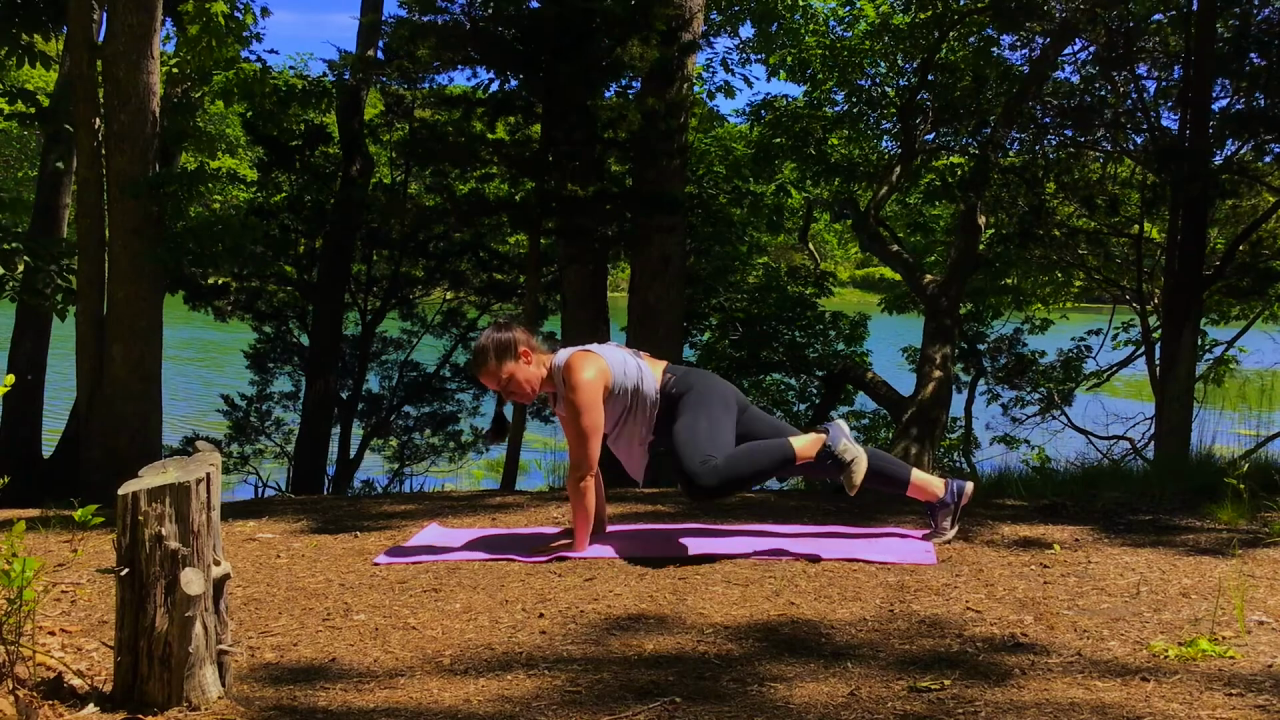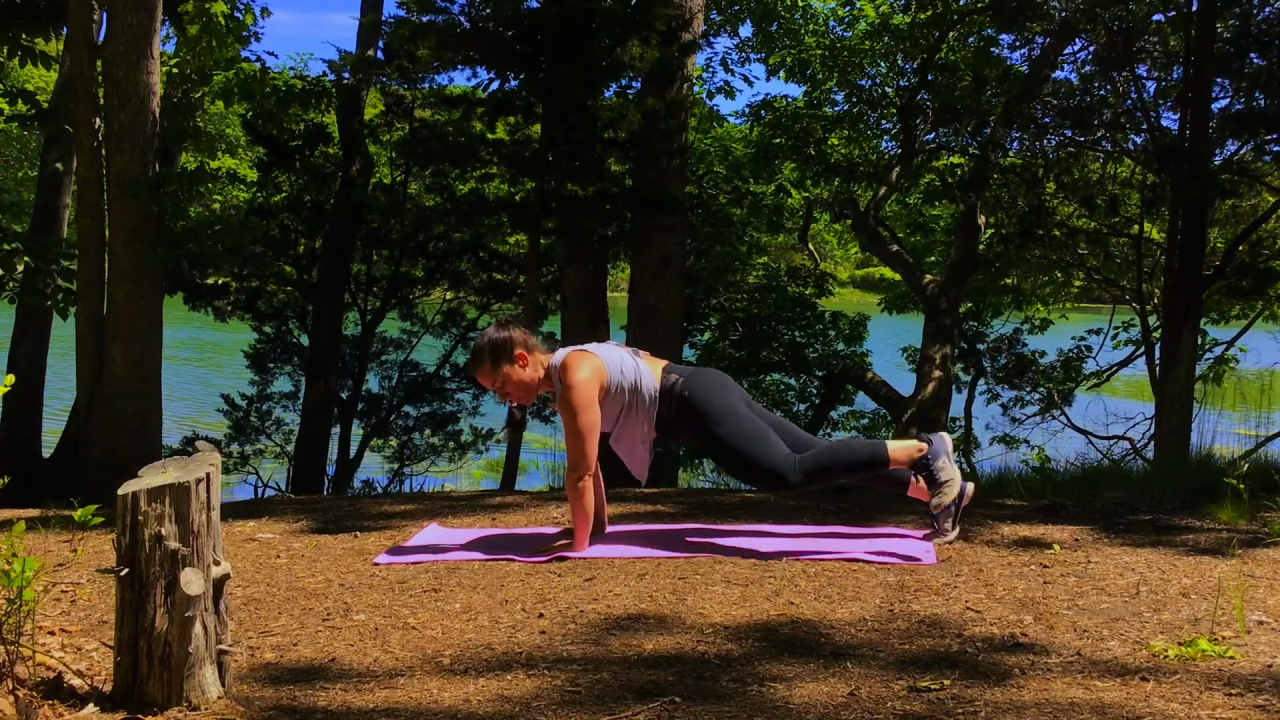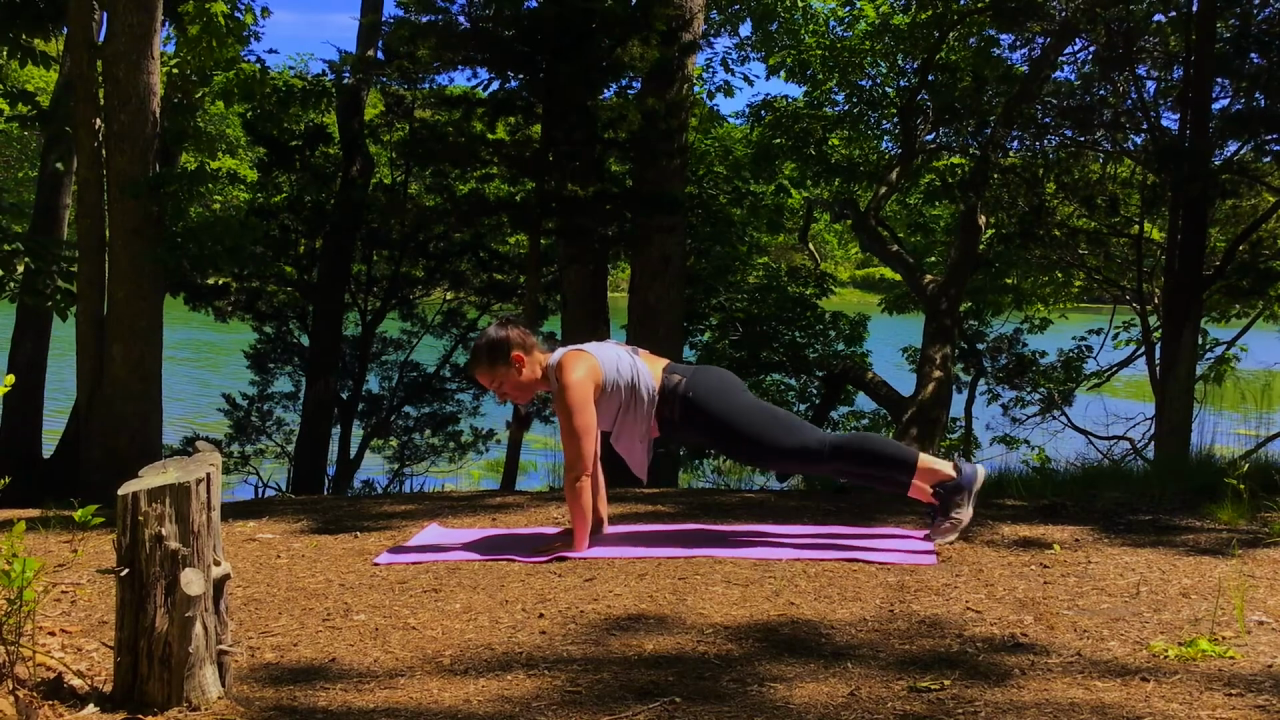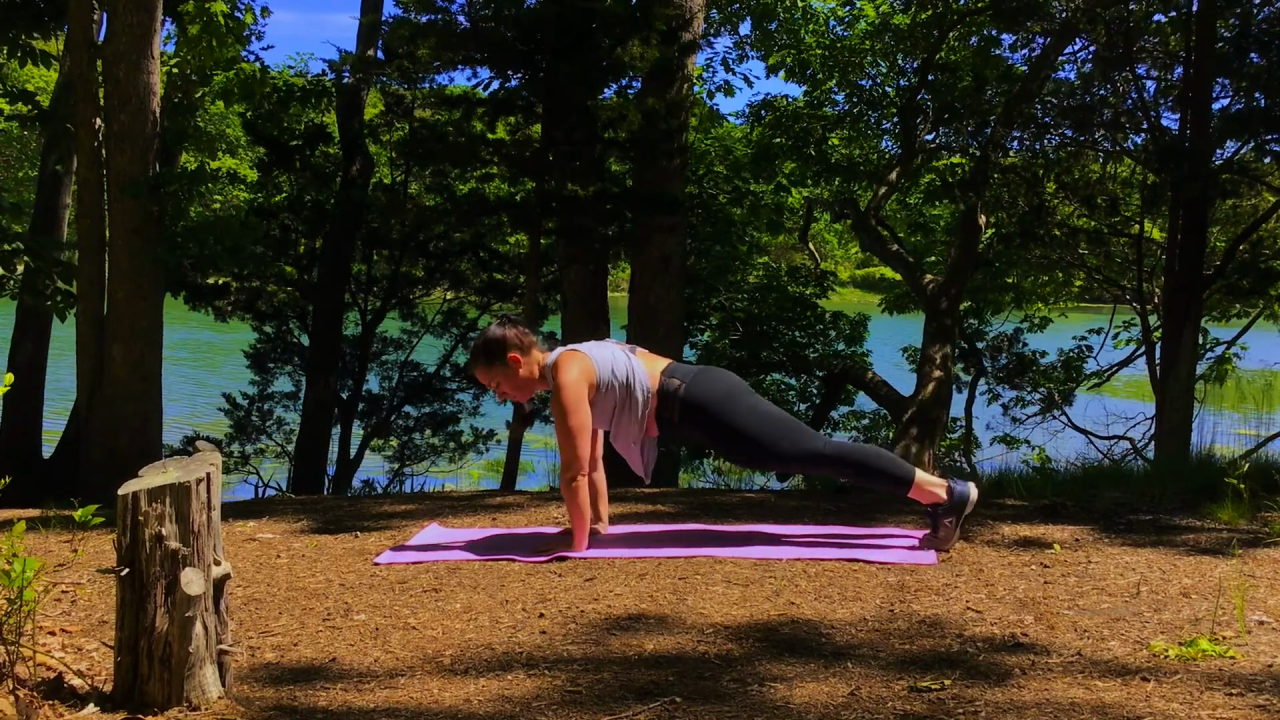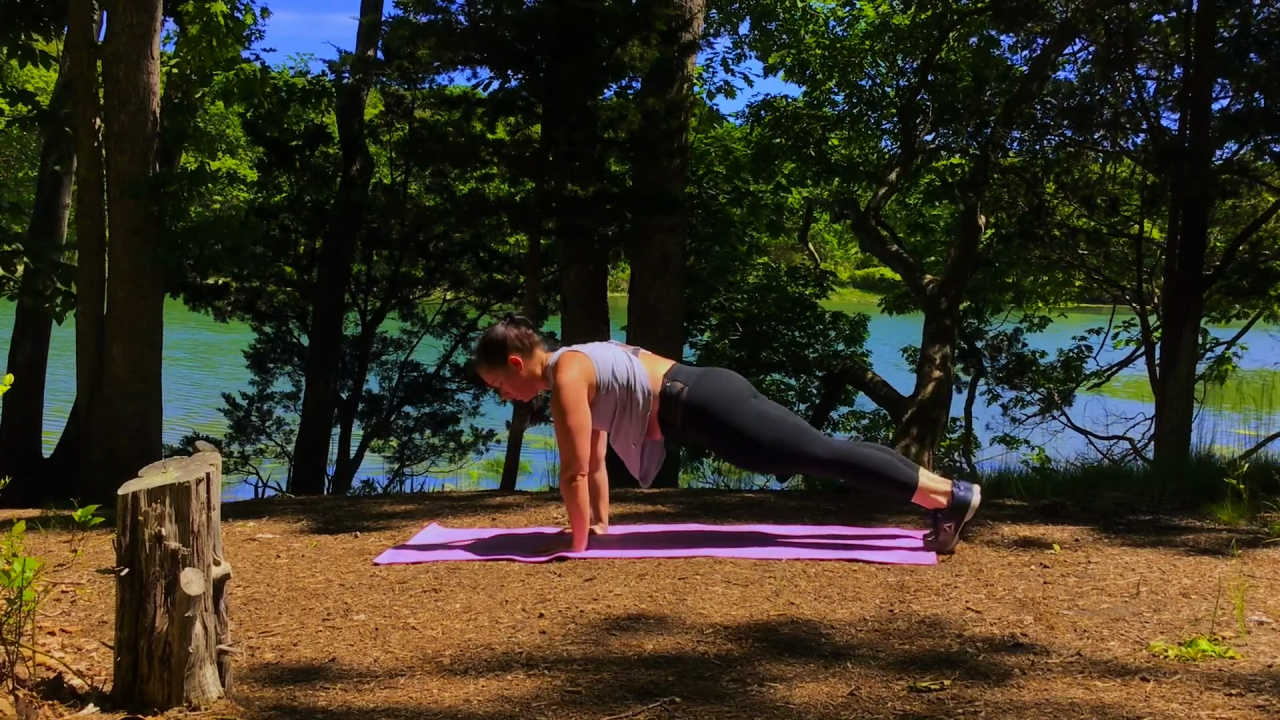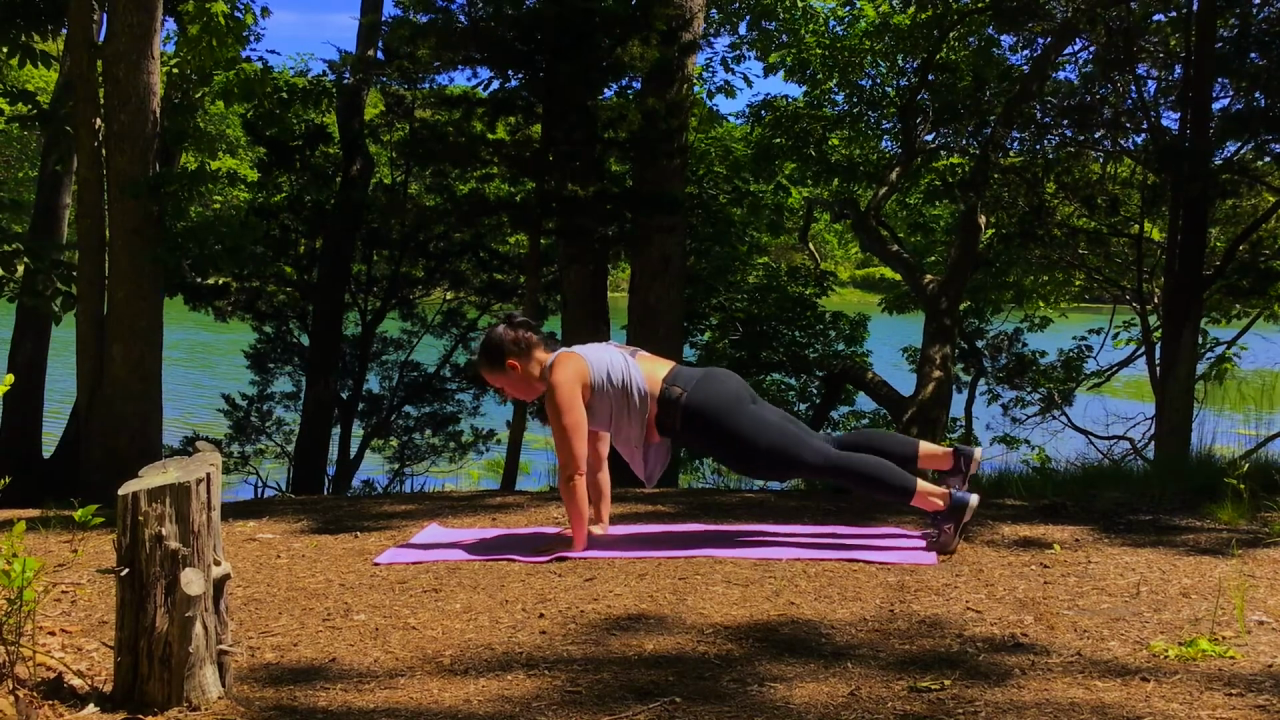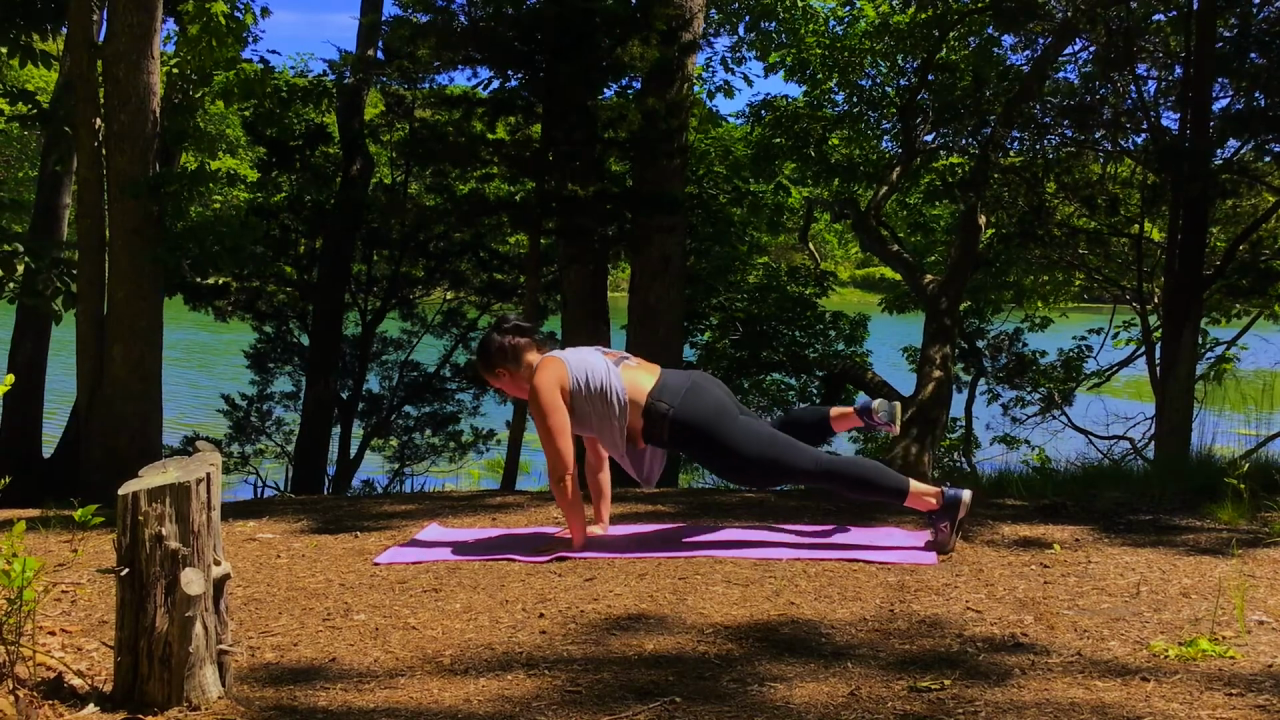
dt=0.2s
person 1, frame 1
left shoulder: (578, 373)
right shoulder: (556, 389)
left elbow: (584, 470)
right elbow: (584, 464)
left wrist: (580, 544)
right wrist: (599, 521)
left hip: (698, 396)
right hip: (705, 401)
left knee: (702, 480)
right knee: (826, 464)
left ankle: (822, 441)
right ankle: (943, 491)
person 1, frame 2
left shoulder: (573, 375)
right shoulder: (560, 380)
left elbow: (581, 470)
right elbow: (588, 465)
left wrist: (580, 542)
right wrist: (599, 521)
left hip: (701, 398)
right hip: (703, 399)
left knee: (790, 470)
right knee: (816, 455)
left ankle: (924, 451)
right ankle: (940, 494)
person 1, frame 3
left shoulder: (569, 376)
right shoulder: (567, 371)
left elbow: (578, 470)
right elbow: (591, 461)
left wrist: (578, 543)
right wrist: (599, 521)
left hip: (703, 403)
right hip: (701, 397)
left knee: (819, 449)
right knee: (817, 456)
left ankle: (954, 475)
right ankle: (936, 495)
person 1, frame 4
left shoulder: (564, 375)
right shoulder: (571, 365)
left elbow: (574, 471)
right elbow: (592, 461)
left wrist: (579, 543)
right wrist: (600, 521)
left hip: (704, 406)
right hip: (706, 393)
left knee: (820, 454)
right knee: (818, 455)
left ankle: (946, 494)
right ankle: (938, 494)
person 1, frame 5
left shoulder: (565, 376)
right shoulder: (576, 362)
left elbow: (575, 472)
right elbow: (595, 460)
left wrist: (578, 544)
right wrist: (601, 521)
left hip: (708, 408)
right hip: (715, 389)
left knee: (825, 457)
right knee: (827, 451)
left ankle: (949, 501)
right ankle: (951, 487)
person 1, frame 6
left shoulder: (560, 379)
right shoulder: (576, 362)
left elbow: (572, 473)
right elbow: (597, 458)
left wrist: (578, 543)
right wrist: (601, 522)
left hip: (706, 412)
right hip: (713, 388)
left knee: (820, 461)
right knee: (829, 446)
left ankle: (947, 501)
right ankle: (952, 458)
person 1, frame 7
left shoulder: (543, 381)
right shoulder: (572, 361)
left elbow: (562, 473)
right elbow: (597, 455)
left wrist: (578, 540)
right wrist: (601, 522)
left hip: (692, 419)
right hip: (698, 389)
left knee: (811, 467)
right knee: (778, 436)
left ankle: (942, 500)
right ankle: (856, 414)
